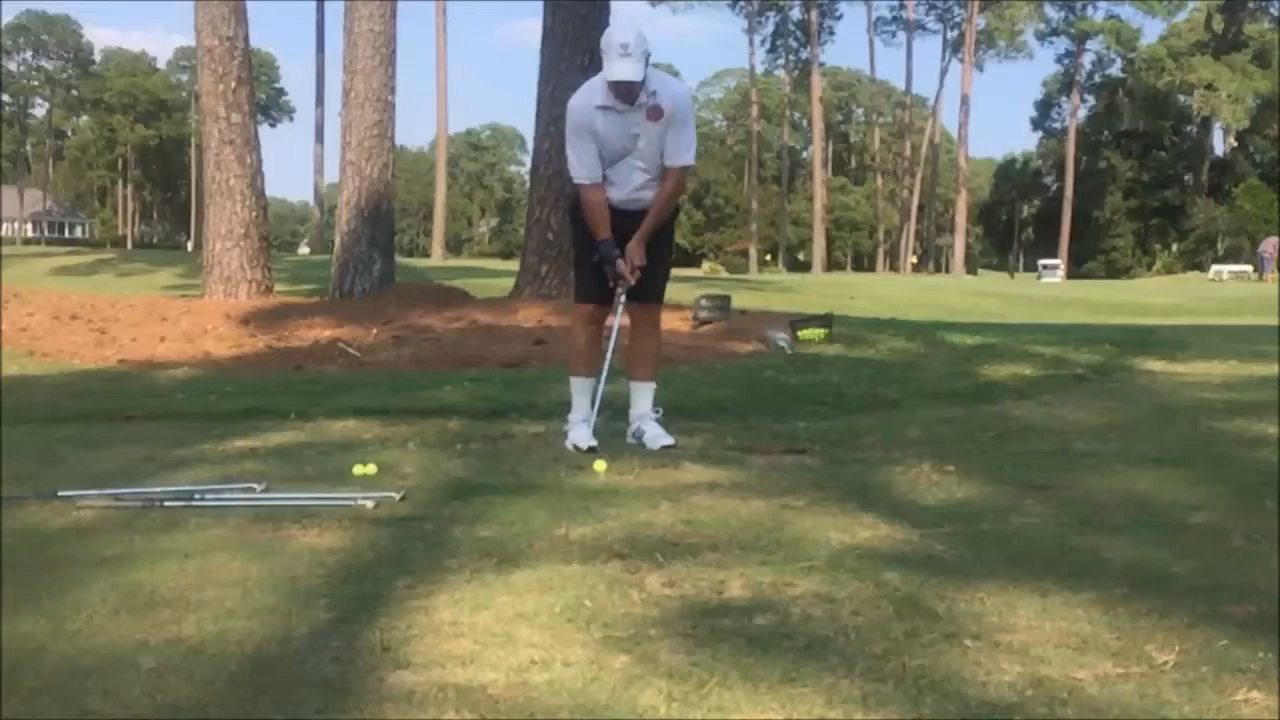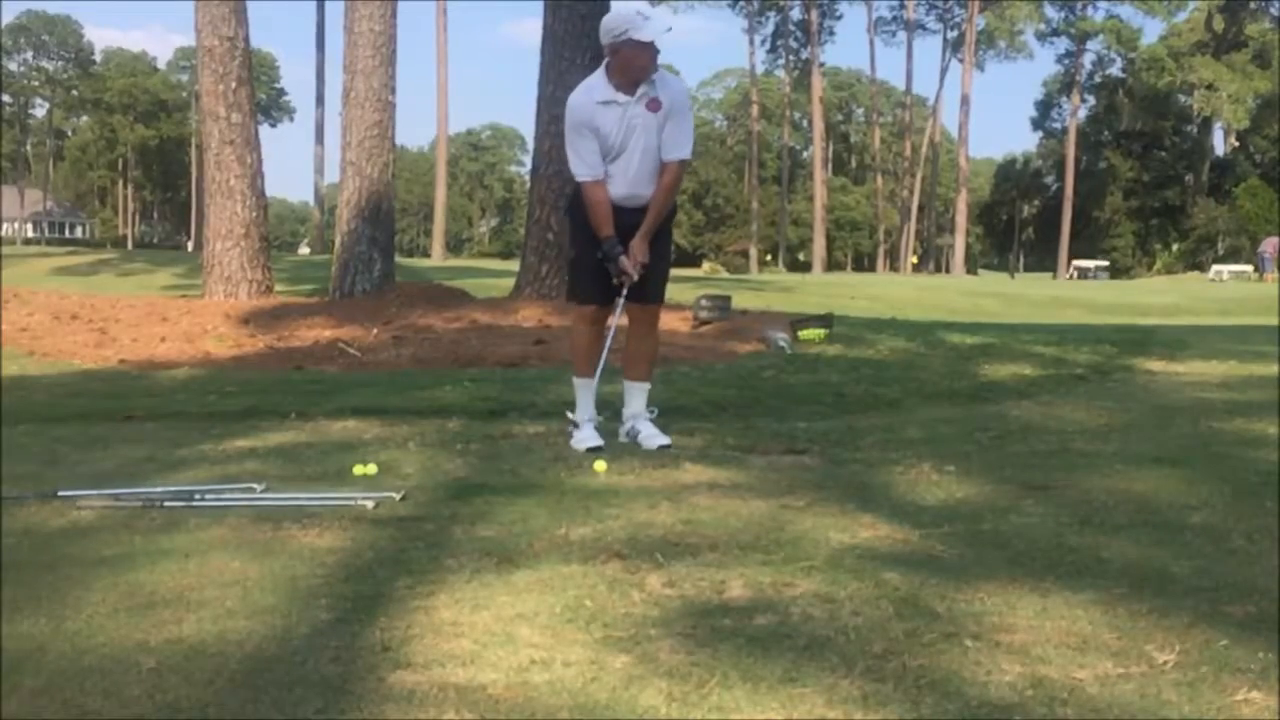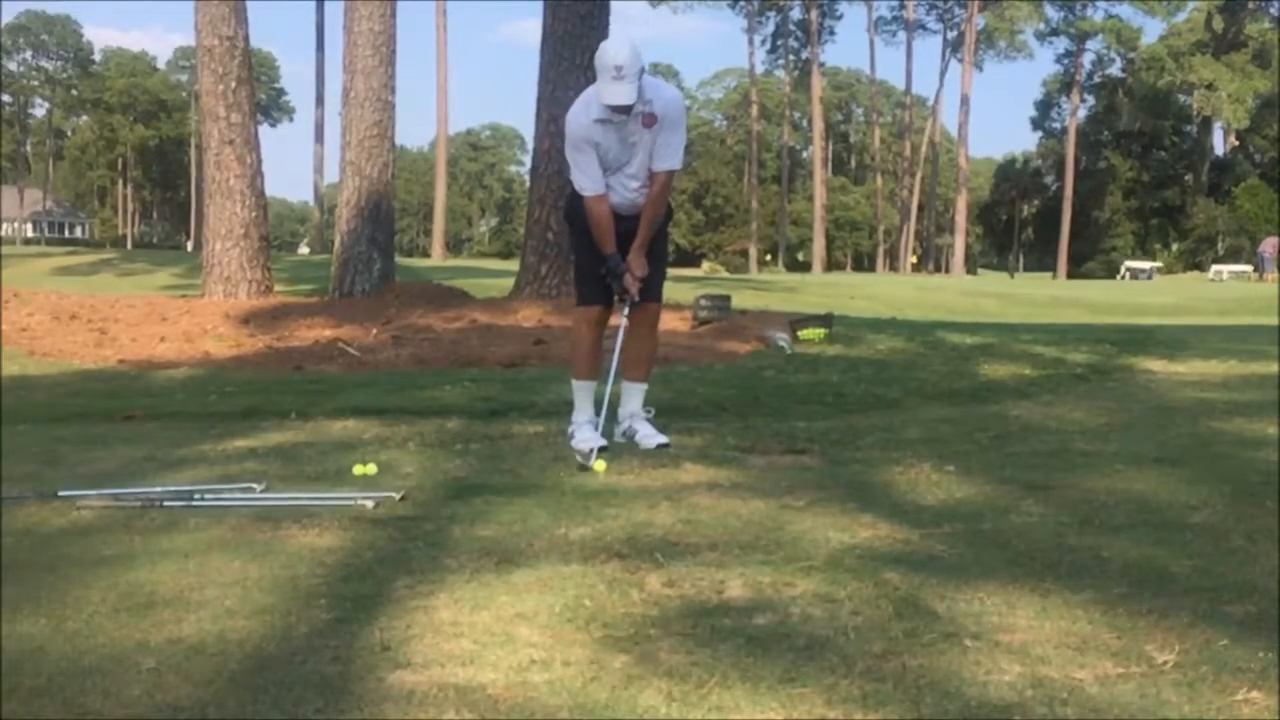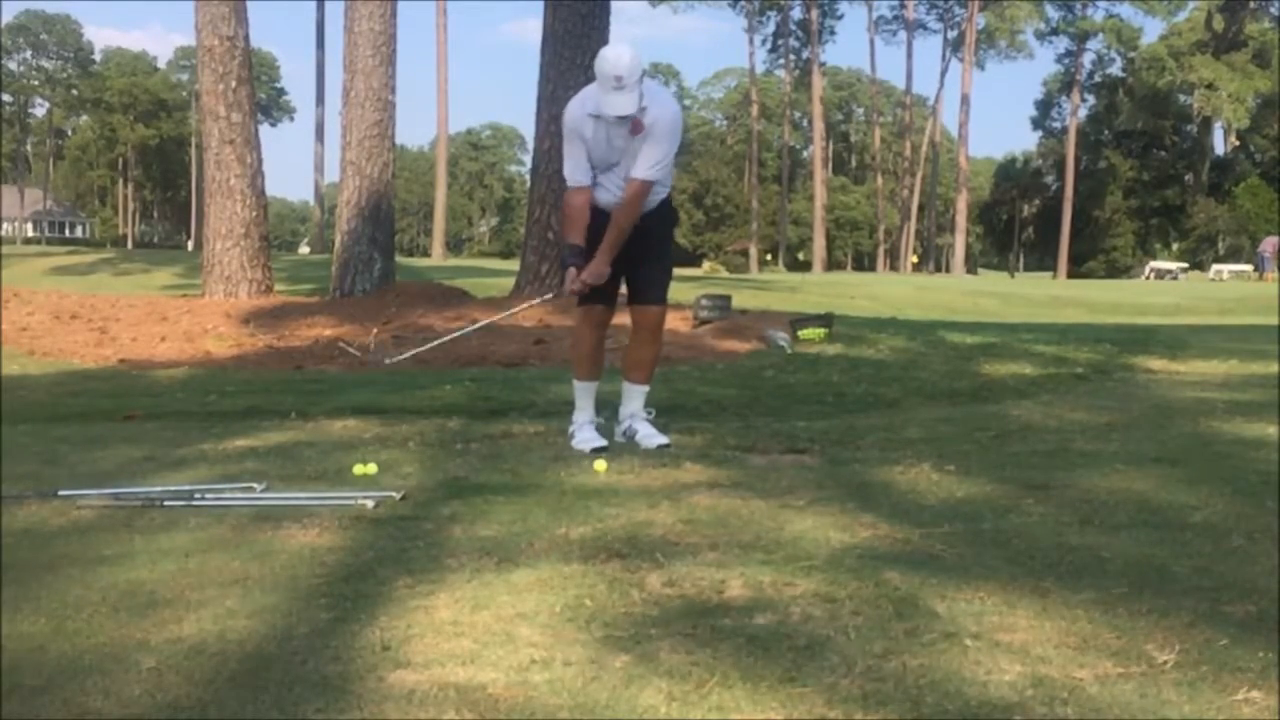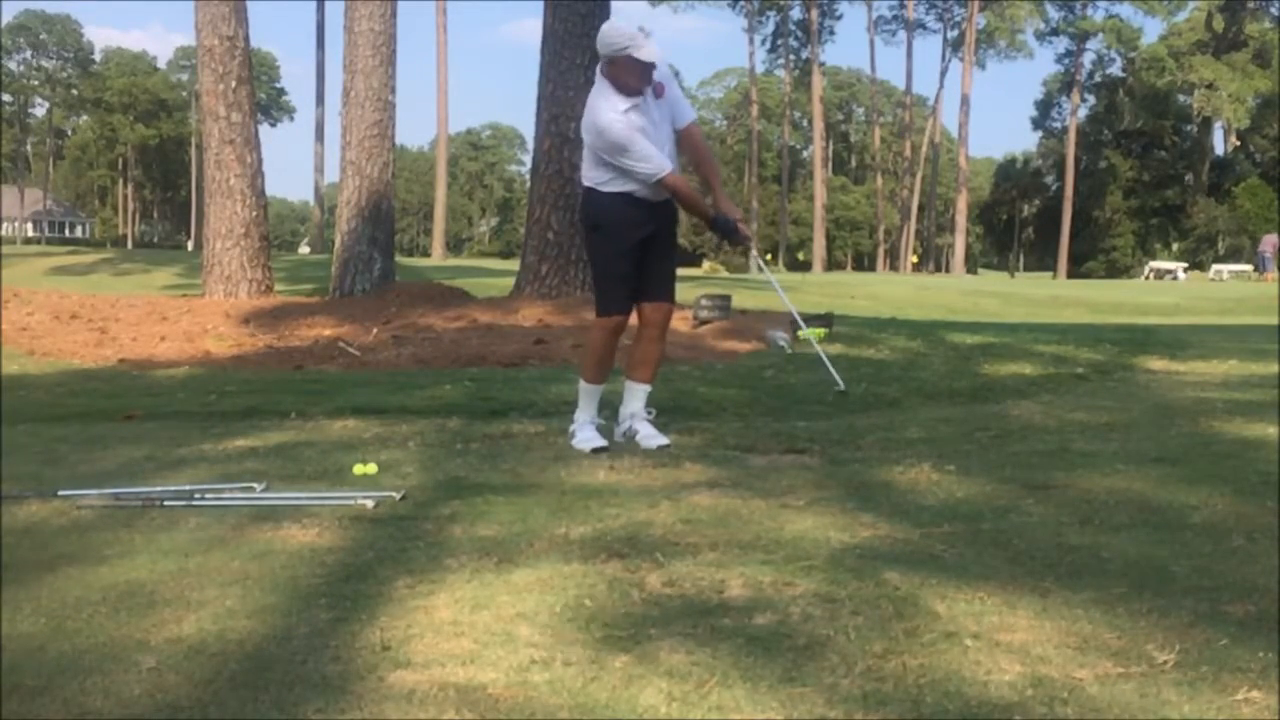
dt=1s
person 1, frame 1
left shoulder: (675, 97)
right shoulder: (582, 105)
left elbow: (676, 175)
right elbow: (589, 185)
left wrist: (641, 239)
right wrist: (608, 250)
left hip: (653, 214)
right hip: (598, 214)
left knee: (647, 314)
right knee: (589, 312)
left ankle: (642, 417)
right ankle: (580, 418)
person 1, frame 2
left shoulder: (673, 92)
right shoulder: (583, 102)
left elbow: (673, 169)
right elbow: (592, 182)
left wrist: (643, 238)
right wrist: (611, 247)
left hip: (651, 214)
right hip: (596, 214)
left knee: (646, 316)
right knee: (590, 313)
left ankle: (636, 417)
right ankle: (584, 417)
person 1, frame 3
left shoulder: (668, 102)
right shoulder: (580, 117)
left elbow: (661, 181)
right elbow: (594, 197)
left wrist: (638, 252)
right wrist: (614, 264)
left hip: (647, 215)
right hip: (593, 216)
left knee: (647, 313)
right knee: (592, 312)
left ankle: (631, 416)
right ankle: (582, 419)
person 1, frame 4
left shoulder: (664, 113)
right shoulder: (578, 112)
left elbow: (636, 193)
right elbow: (578, 189)
left wrist: (603, 260)
right wrist: (573, 253)
left hip: (650, 218)
right hip: (598, 215)
left knee: (651, 317)
right knee: (593, 313)
left ankle: (632, 416)
right ankle: (583, 419)
person 1, frame 5
left shoulder: (657, 75)
right shoulder: (607, 119)
left elbow: (690, 136)
right elbow: (671, 179)
left wrist: (722, 198)
right wrist: (716, 222)
left hip: (657, 208)
right hip: (613, 212)
left knee: (658, 315)
right knee: (612, 317)
left ankle: (633, 416)
right ankle: (584, 419)
